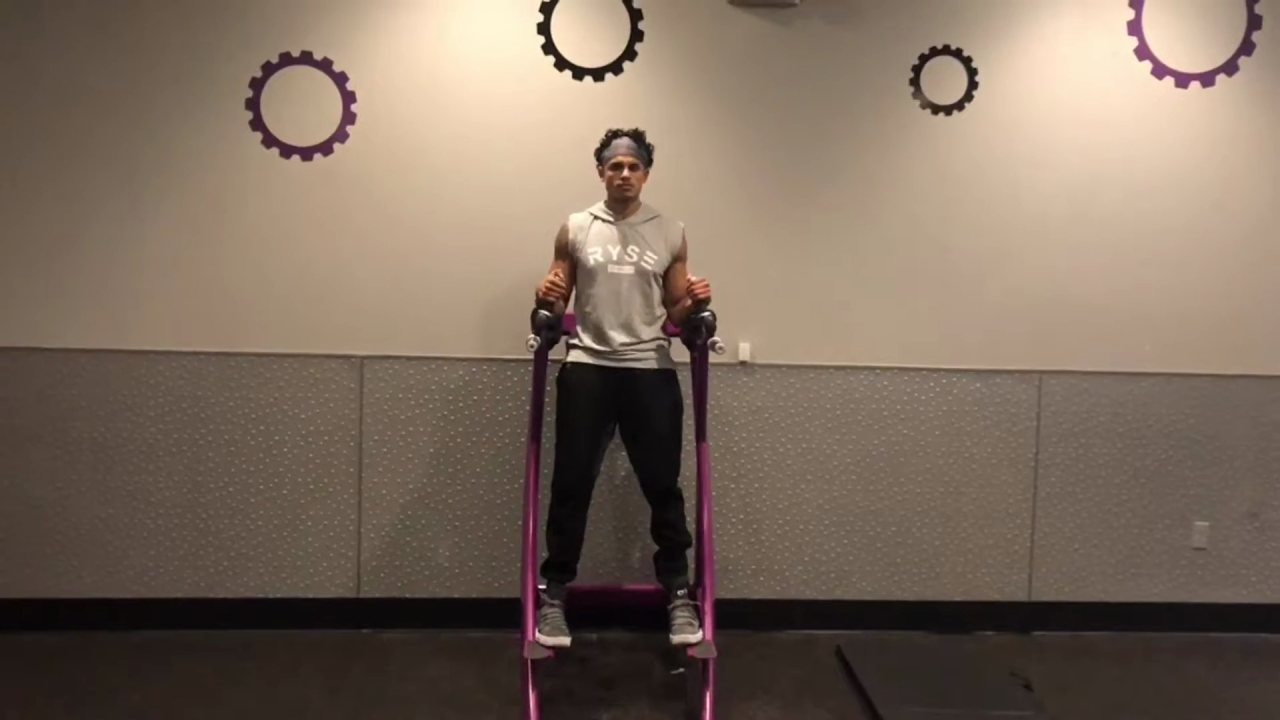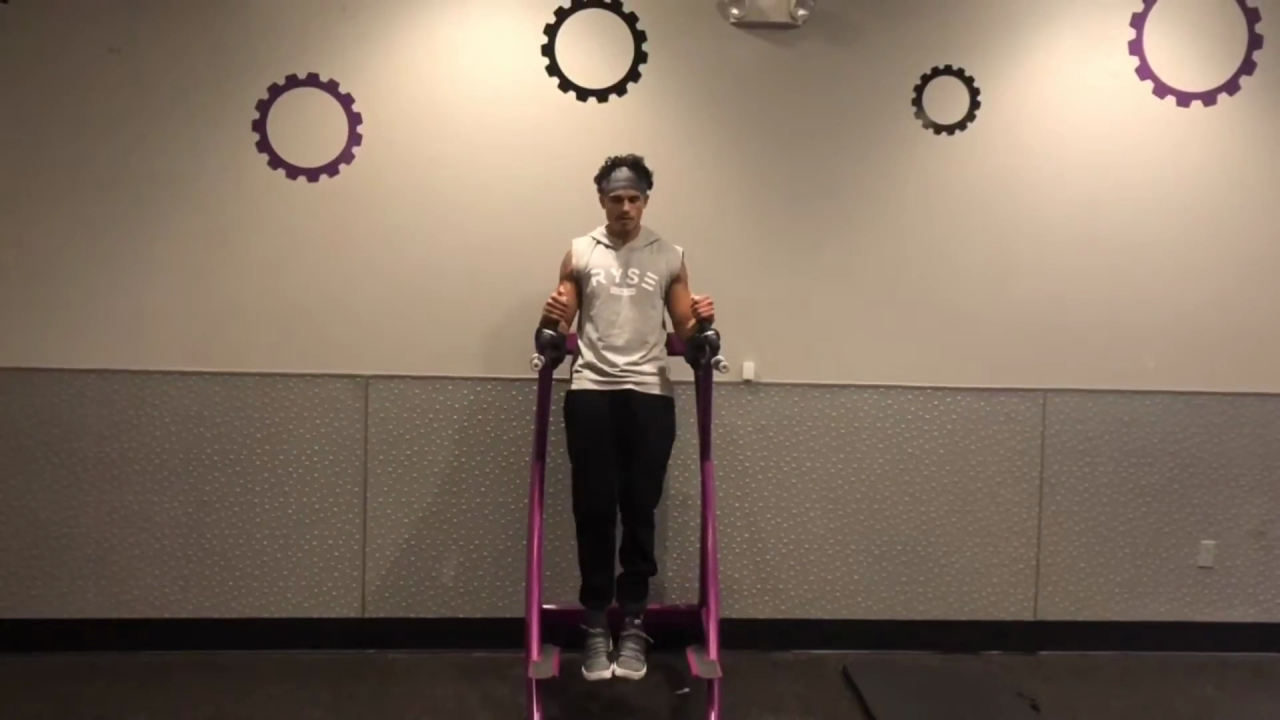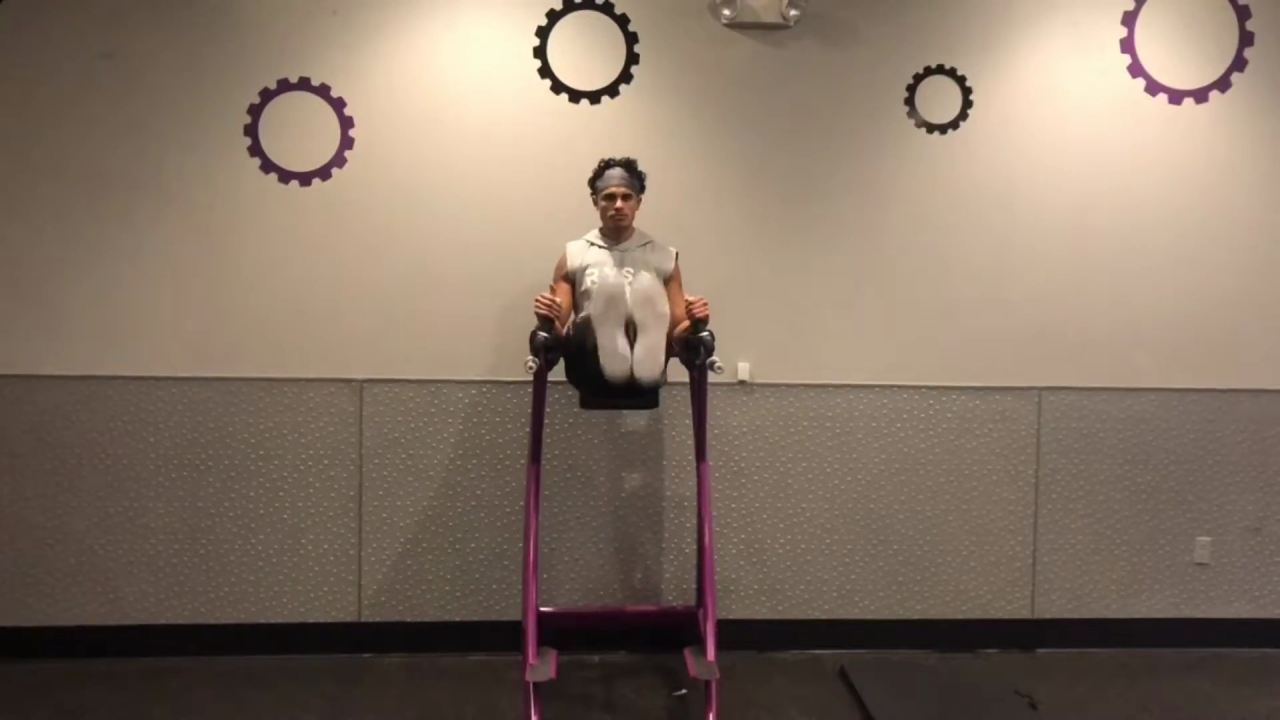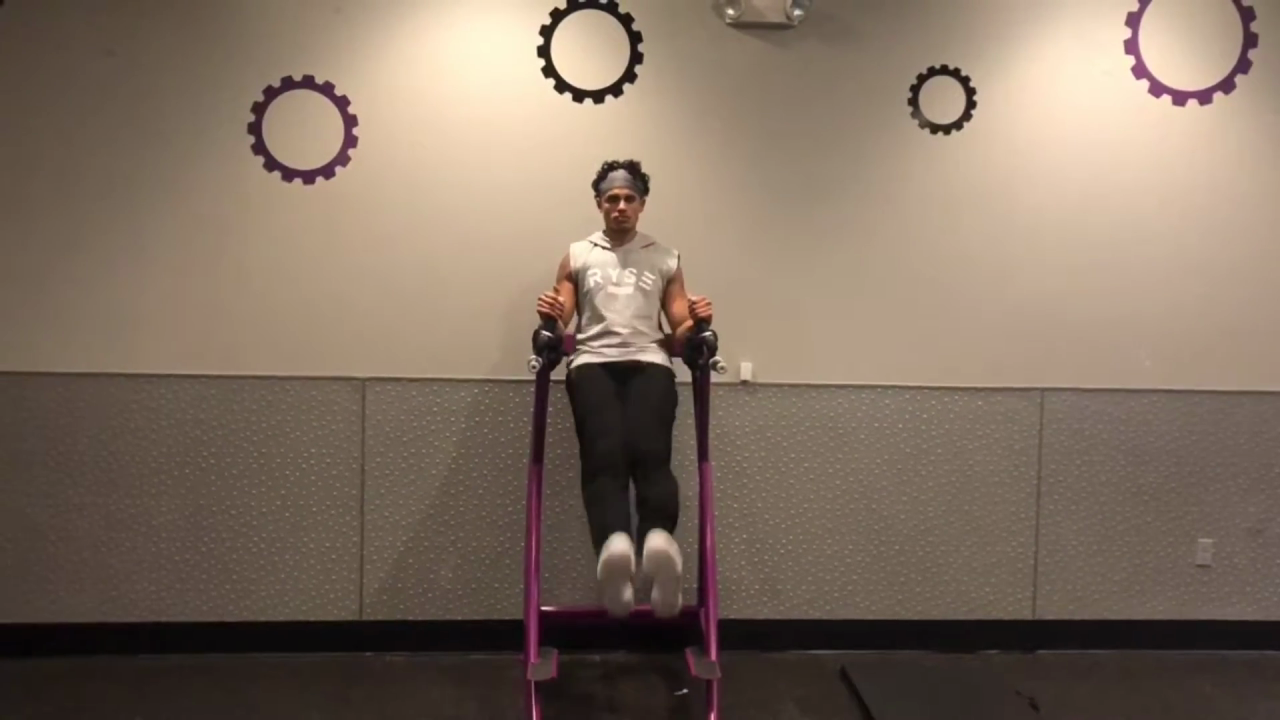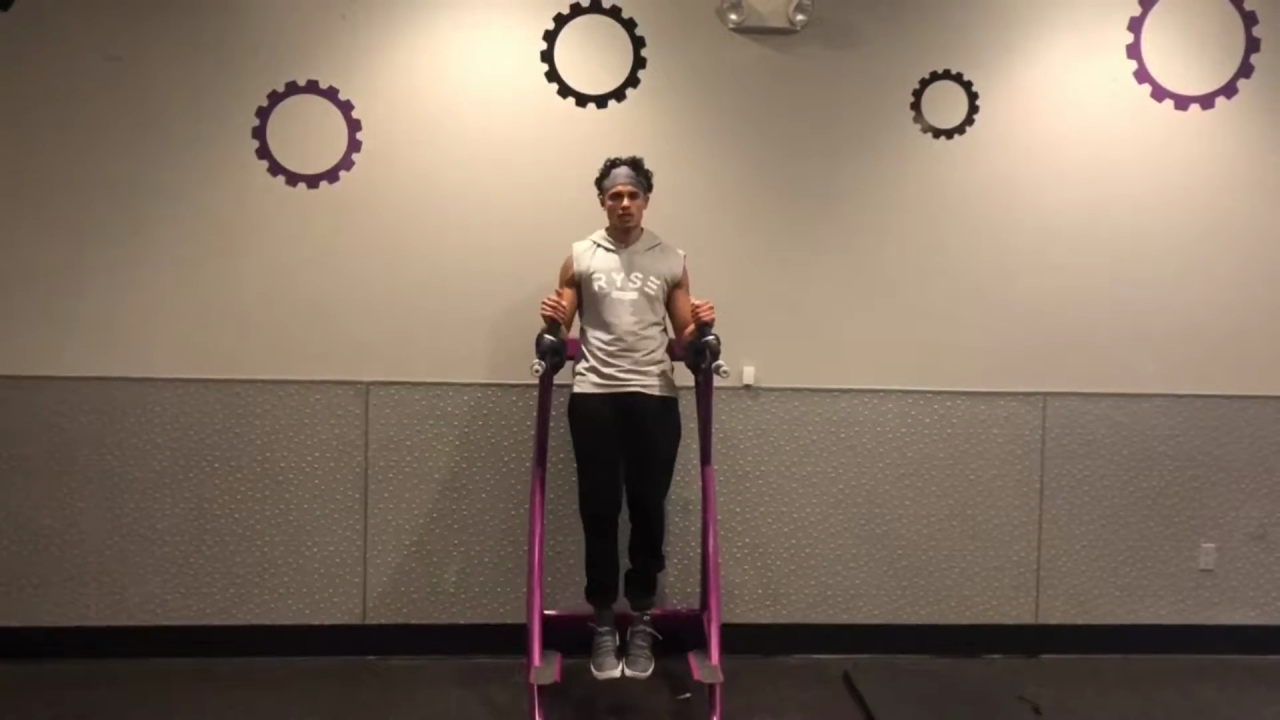
dt=1s
person 1, frame 1
left shoulder: (671, 233)
right shoulder: (575, 229)
left elbow: (675, 310)
right elbow: (557, 300)
left wrist: (696, 301)
right wrist: (545, 295)
left hip: (650, 370)
right hip: (587, 367)
left knee: (662, 485)
right knee: (571, 483)
left ankle: (679, 594)
right ankle: (553, 595)
person 1, frame 2
left shoulder: (670, 257)
right shoulder: (579, 254)
left elbow: (683, 331)
right elbow: (560, 330)
left wrist: (702, 320)
right wrist: (551, 319)
left hip: (650, 393)
right hip: (591, 392)
left knee: (639, 509)
right knee: (594, 510)
left ankle: (633, 623)
right ankle: (596, 625)
person 1, frame 3
left shoulder: (663, 256)
right shoulder: (574, 256)
left elbow: (677, 331)
right elbow: (556, 331)
left wrist: (694, 322)
right wrist: (548, 318)
right hip: (587, 363)
left knee: (651, 320)
right knee: (594, 330)
left ankle: (644, 353)
right ankle: (610, 342)
person 1, frame 4
left shoulder: (665, 259)
right shoulder: (577, 256)
left elbow: (681, 333)
right elbow: (559, 326)
left wrist: (697, 321)
right wrist: (549, 318)
left hip: (649, 365)
right hip: (592, 365)
left knee: (649, 453)
right knee: (604, 456)
left ankle: (658, 544)
right ankle: (614, 549)
person 1, frame 5
left shoulder: (671, 260)
right shoulder: (580, 257)
left elbow: (684, 336)
right elbow: (562, 330)
left wrist: (702, 325)
right wrist: (552, 322)
left hip: (653, 395)
right hip: (595, 395)
left knee: (648, 509)
right knee: (599, 510)
left ankle: (642, 620)
right ankle: (603, 623)
